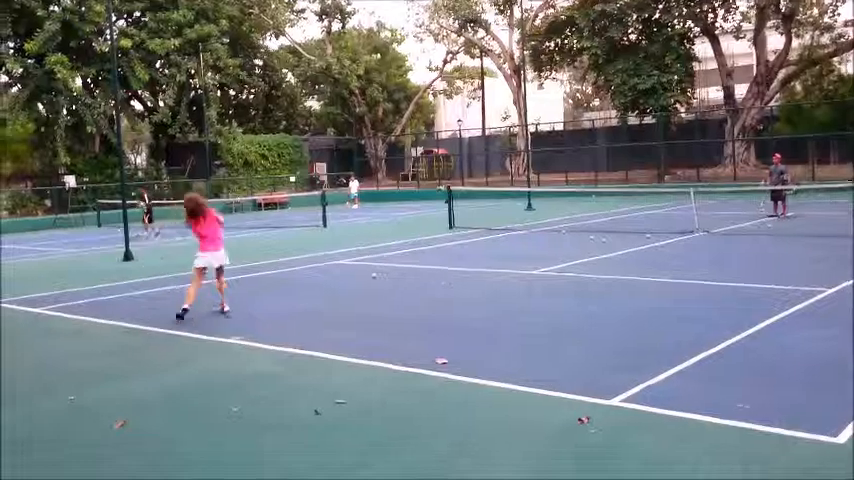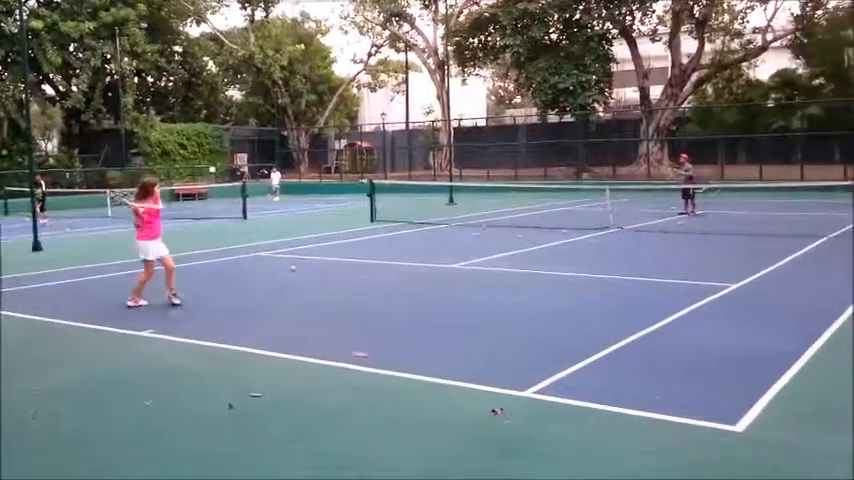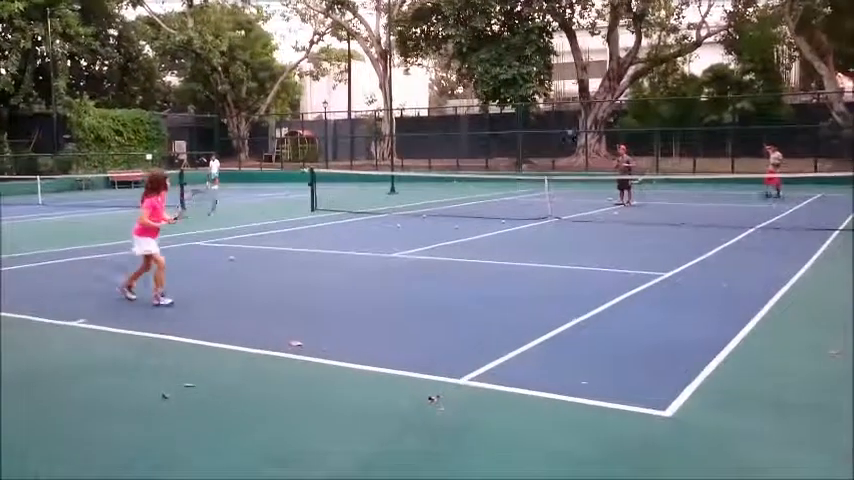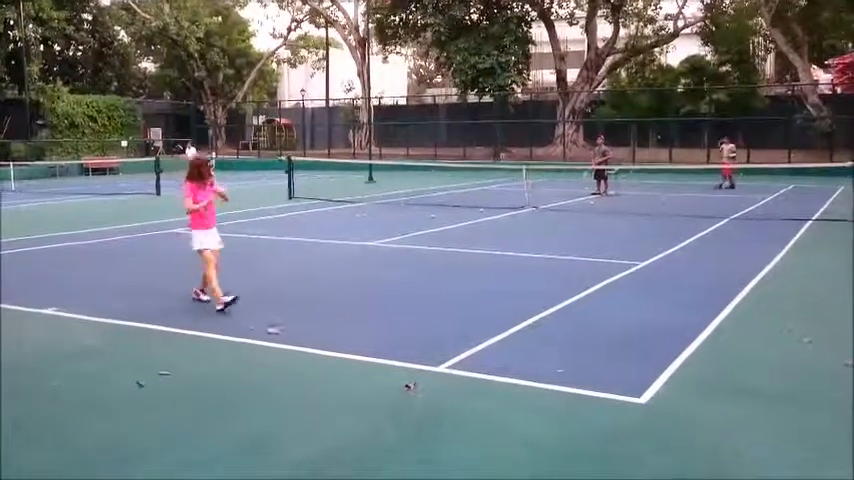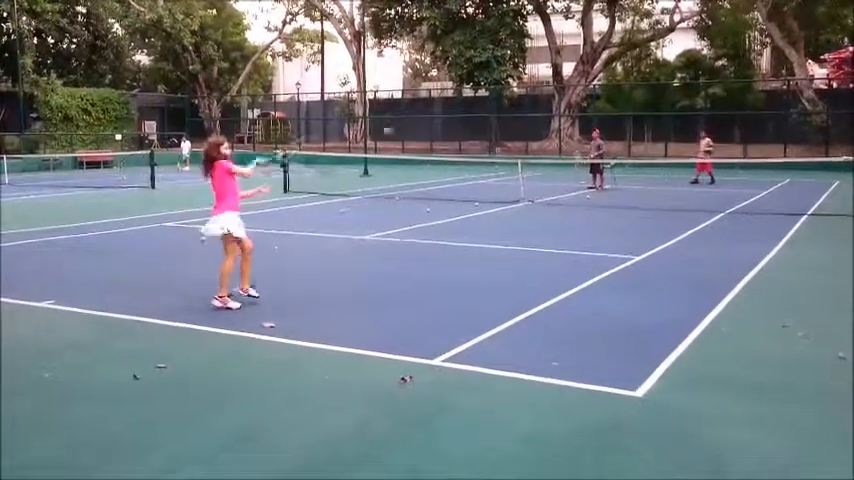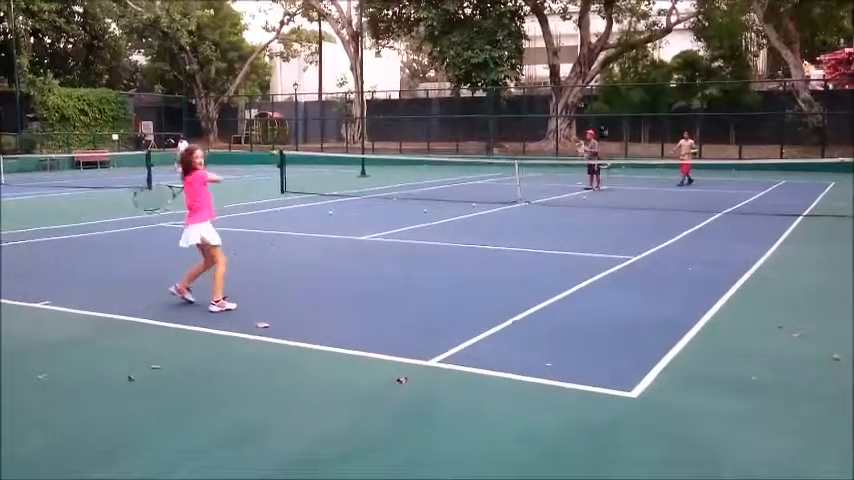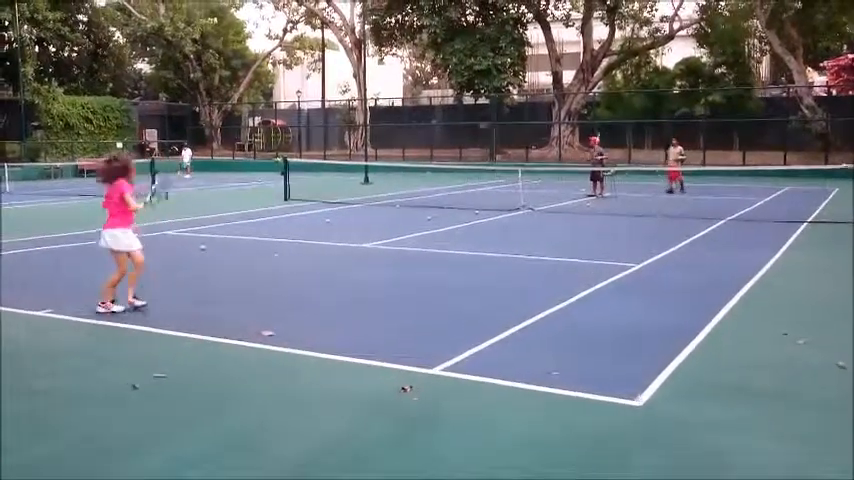
dt=0.7s
person 1, frame 1
left shoulder: (192, 220)
right shoulder: (210, 212)
right elbow: (221, 222)
left hip: (205, 253)
right hip: (219, 250)
left knee: (196, 281)
right knee: (220, 278)
left ankle: (186, 306)
right ankle: (223, 305)
person 1, frame 2
left shoulder: (155, 200)
right shoulder: (138, 205)
left elbow: (160, 207)
right elbow: (137, 226)
left wrist: (144, 206)
right wrist: (138, 216)
left hip: (156, 241)
right hip: (145, 242)
left knee: (170, 266)
right knee: (149, 272)
left ankle: (171, 293)
right ankle: (134, 299)
person 1, frame 3
left shoulder: (161, 196)
right shoulder: (150, 199)
right elbow: (143, 221)
left wrist: (168, 219)
right wrist: (158, 225)
left hip: (151, 237)
right hip: (143, 237)
left knee: (147, 266)
right knee: (161, 263)
left ankle: (127, 286)
right ankle: (158, 295)
person 1, frame 4
left shoulder: (211, 182)
right shoulder: (190, 185)
left elbow: (225, 198)
right elbow: (188, 210)
left wrist: (221, 192)
right wrist: (204, 203)
left hip: (211, 229)
right hip: (198, 230)
left knee: (214, 263)
right knee: (209, 262)
left ankle: (200, 290)
right ankle: (220, 299)
person 1, frame 5
left shoulder: (221, 167)
right shoulder: (221, 164)
left elbow: (235, 194)
right elbow: (246, 173)
left wrist: (257, 191)
right wrist: (252, 168)
left hip: (230, 215)
right hip: (225, 215)
left knee: (247, 247)
right knee: (231, 256)
left ankle: (244, 287)
right ankle: (221, 297)
person 1, frame 6
left shoulder: (191, 178)
right shoulder: (198, 175)
right elbow: (218, 178)
right wrist: (206, 174)
left hip: (199, 225)
right hip: (200, 225)
left knee: (210, 261)
right knee: (220, 261)
left ankle: (181, 286)
right ankle: (218, 301)
person 1, frame 7
left shoulder: (113, 184)
right shoulder: (123, 184)
left elbow: (106, 204)
right elbow: (132, 207)
right wrist: (140, 205)
left hip: (123, 230)
right hip: (116, 231)
left knee: (139, 261)
right knee: (122, 269)
left ankle: (131, 297)
right ankle: (105, 303)
